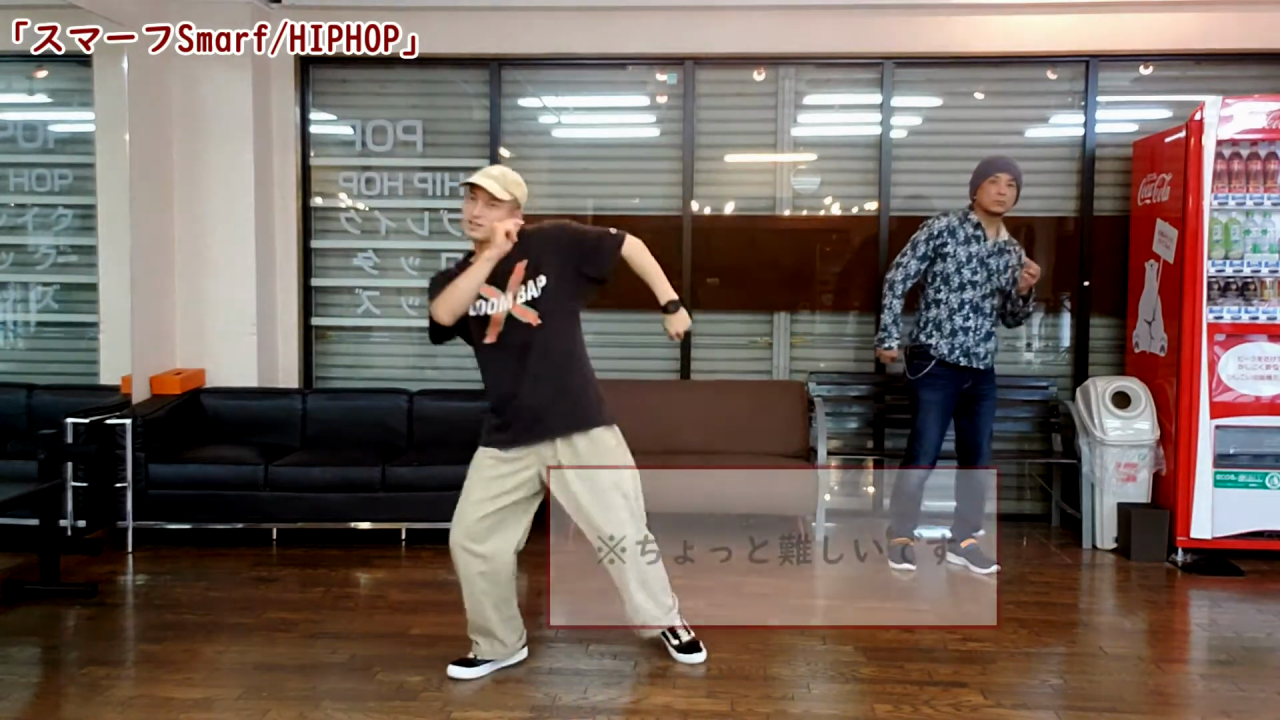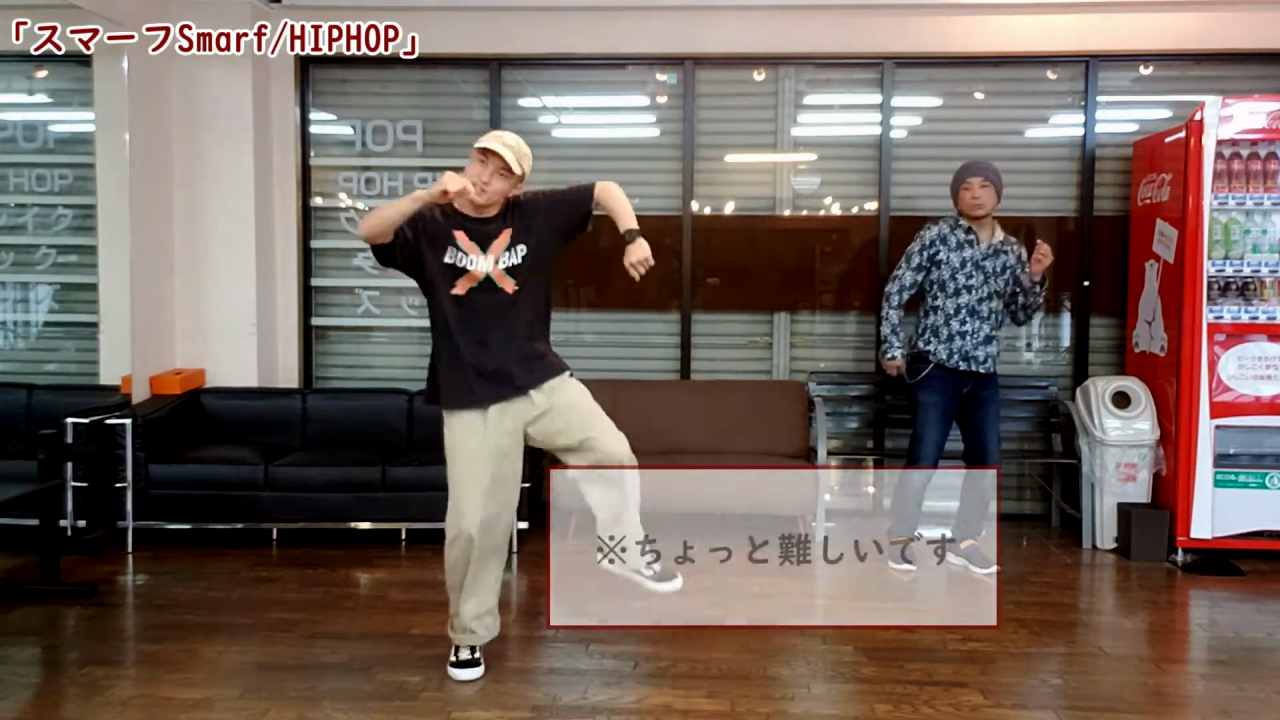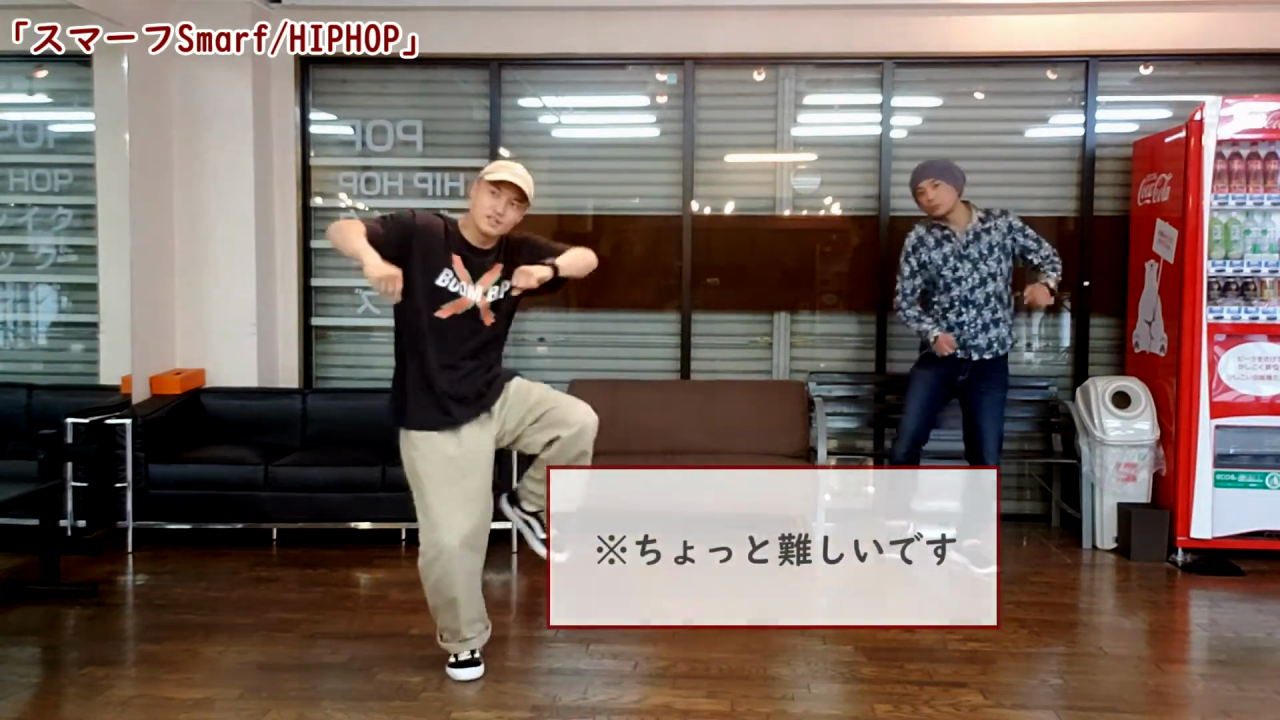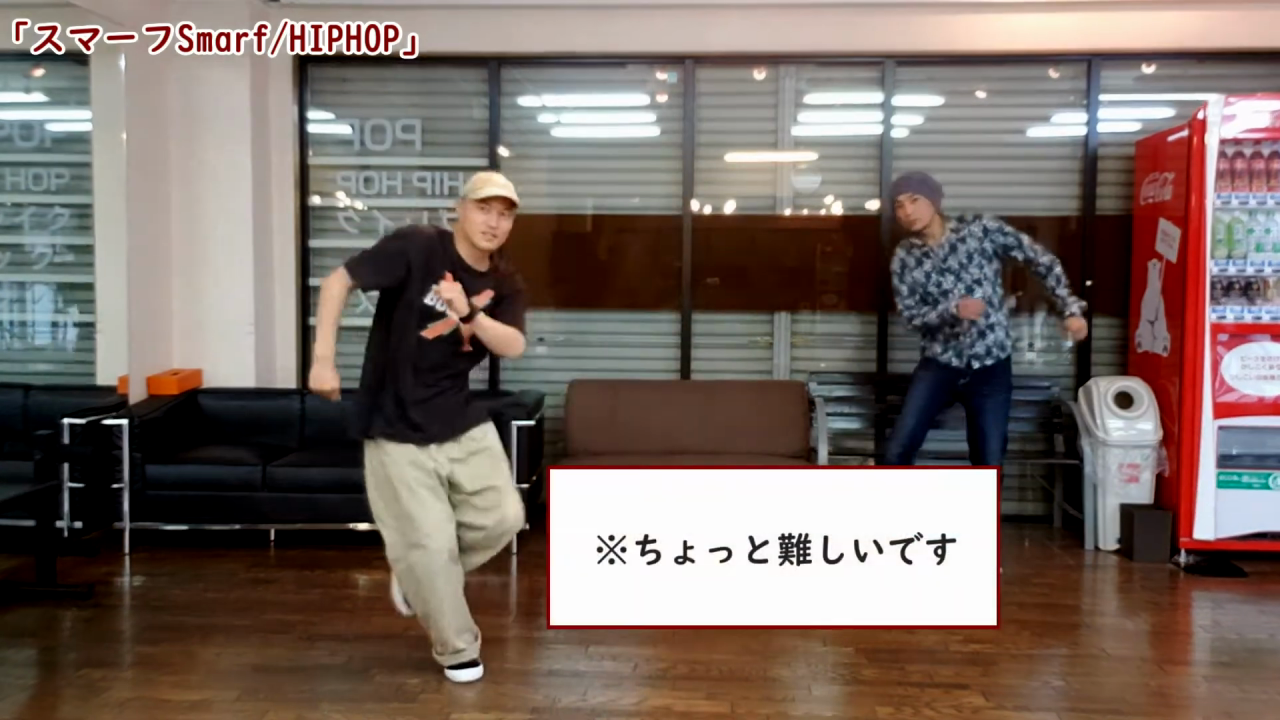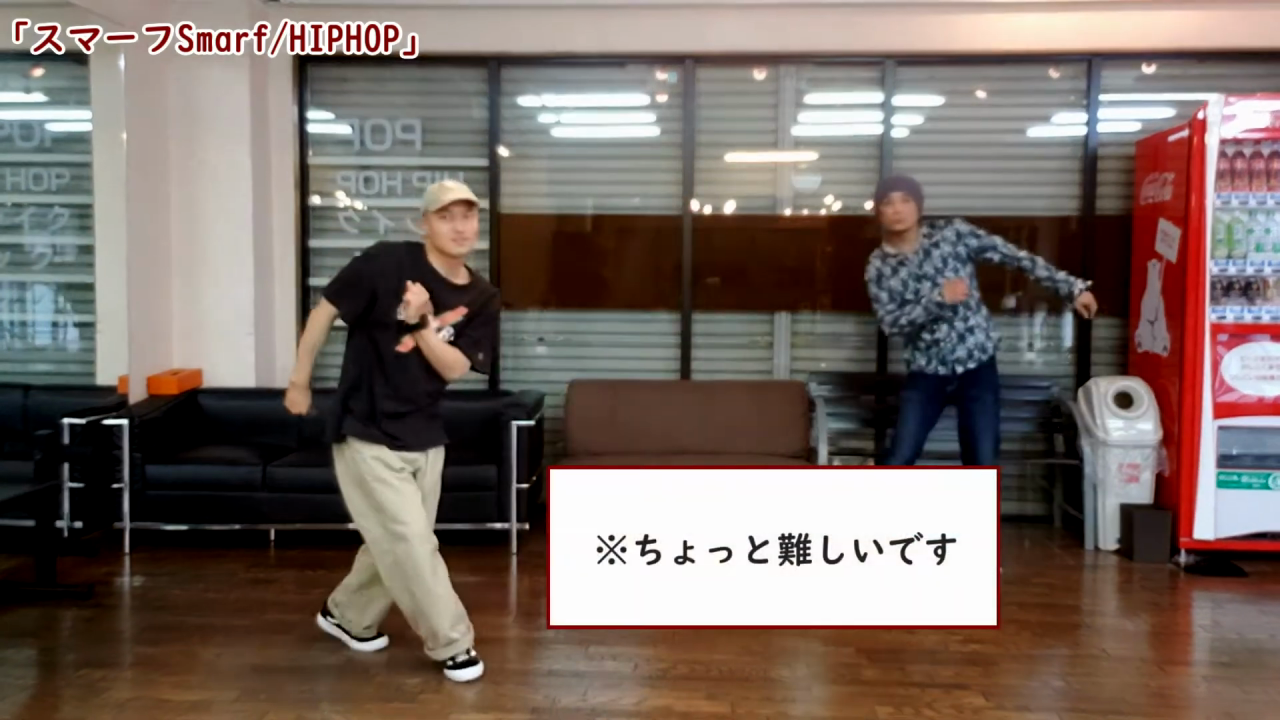
dt=0.2s
person 1, frame 1
left shoulder: (553, 244)
right shoulder: (457, 274)
left elbow: (627, 244)
right elbow: (442, 315)
left wrist: (670, 303)
right wrist: (489, 256)
left hip: (579, 425)
right hip: (507, 436)
left knee: (619, 532)
right knee: (472, 539)
left ankle: (663, 622)
right ankle: (497, 645)
person 1, frame 2
left shoulder: (540, 215)
right shoulder: (430, 226)
left elbow: (604, 190)
right elbow: (371, 230)
left wrist: (632, 235)
right wrist: (433, 193)
left hip: (541, 381)
right hip: (472, 397)
left knee: (610, 456)
right knee: (473, 523)
right ankle: (471, 636)
person 1, frame 3
left shoulder: (520, 250)
right shoulder: (421, 233)
left elbow: (586, 259)
right elbow: (342, 231)
left wrist: (548, 269)
right wrist: (374, 262)
left hip: (498, 394)
right hip: (431, 414)
left knee: (577, 424)
right knee: (450, 540)
left ankle: (527, 505)
right ankle: (464, 642)
person 1, frame 4
left shoulder: (504, 284)
right shoulder: (415, 245)
left elbow: (513, 348)
right elbow: (339, 283)
left wrist: (467, 315)
right wrist: (322, 359)
left hip: (463, 423)
right hip: (397, 427)
left knee: (502, 521)
right knee: (429, 545)
left ankle: (416, 577)
right ankle: (458, 649)
person 1, frame 5
left shoulder: (483, 299)
right shoulder: (386, 262)
left elbow: (453, 368)
right elbow: (326, 309)
left wrist: (421, 323)
right wrist: (299, 377)
left hip: (425, 435)
right hip: (368, 432)
left knee: (402, 544)
right knee: (408, 539)
left ankle: (346, 617)
right ankle: (453, 644)
person 2, frame 1
left shoulder: (1013, 252)
right shoulder: (943, 227)
left elbow: (1010, 318)
right elbow: (897, 279)
left wrist: (1025, 290)
right wrist: (888, 337)
left hip: (980, 369)
right hip: (935, 364)
left knee: (978, 459)
right knee: (922, 456)
left ankle: (963, 538)
right ankle: (900, 536)
person 2, frame 2
left shoulder: (1009, 250)
right shoulder: (936, 236)
left elbow: (1020, 315)
right elbow: (895, 292)
left wrist: (1036, 276)
right wrist: (892, 348)
left hip: (982, 372)
right hip: (934, 368)
left knee: (986, 458)
right knee: (925, 460)
left ankle: (965, 538)
right ankle: (900, 537)
person 2, frame 3
left shoulder: (1002, 225)
right shoulder: (920, 238)
left elbow: (1047, 257)
right elbow: (905, 299)
left wrist: (1045, 283)
right wrist: (932, 332)
left hip: (990, 359)
right hip: (939, 356)
left knee: (986, 454)
right knee: (906, 441)
person 2, frame 4
left shoulder: (981, 230)
right shoulder: (905, 257)
left elbow: (1041, 261)
right elbow: (909, 314)
left wrist: (1071, 307)
right wrist: (953, 311)
left hip: (990, 366)
right hip: (939, 364)
left knee: (988, 463)
right knee: (899, 445)
person 2, frame 5
left shoulder: (953, 234)
right shoulder: (878, 266)
left elbow: (1016, 258)
right elbow: (890, 323)
left wrist: (1072, 287)
right wrist: (939, 299)
left hip: (976, 368)
right hip: (925, 373)
left knee: (982, 464)
right knee: (898, 461)
